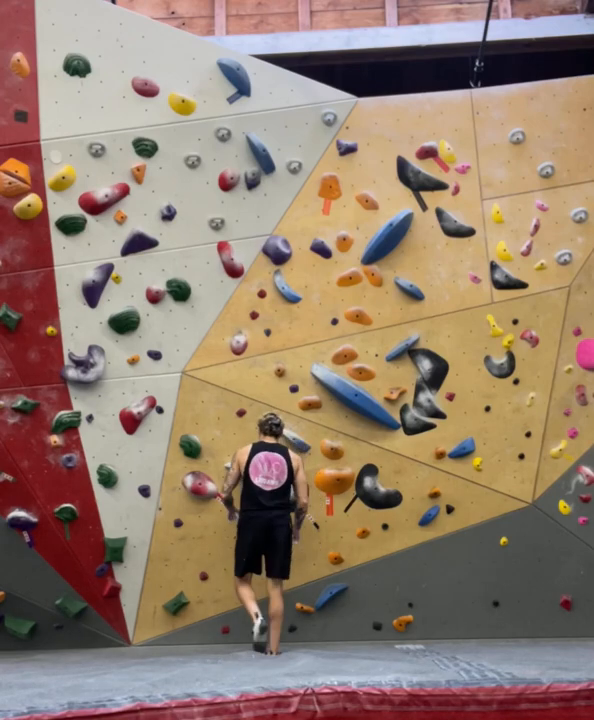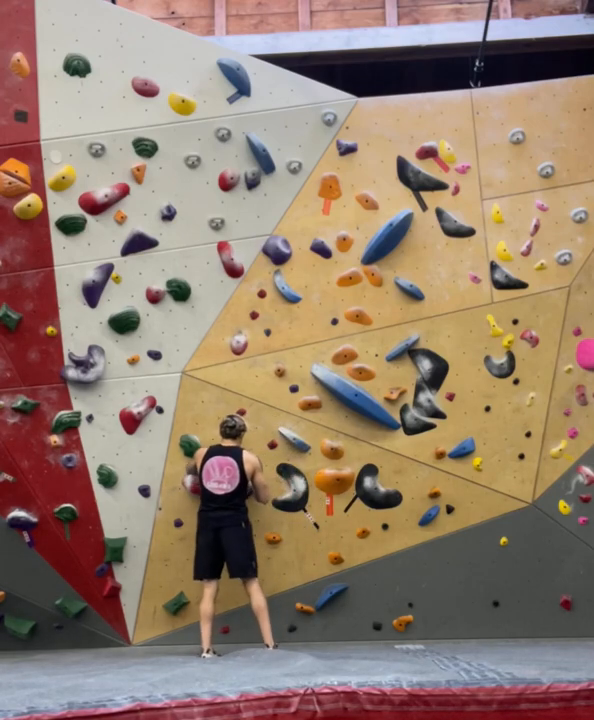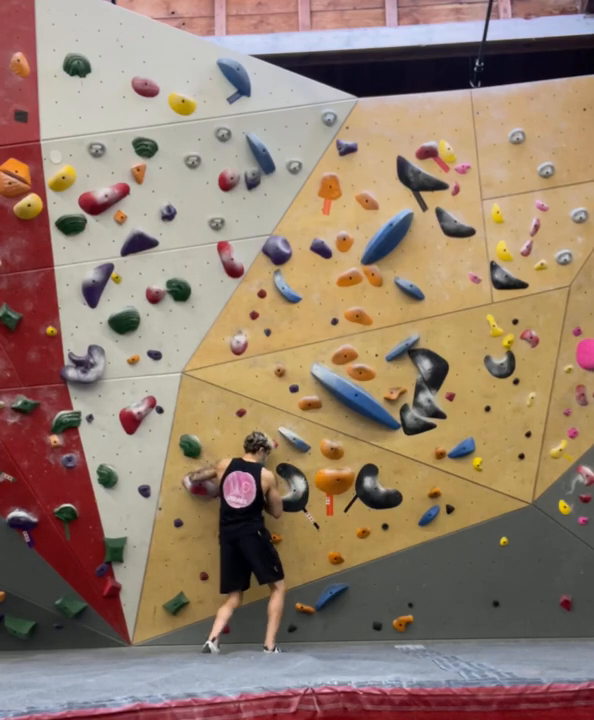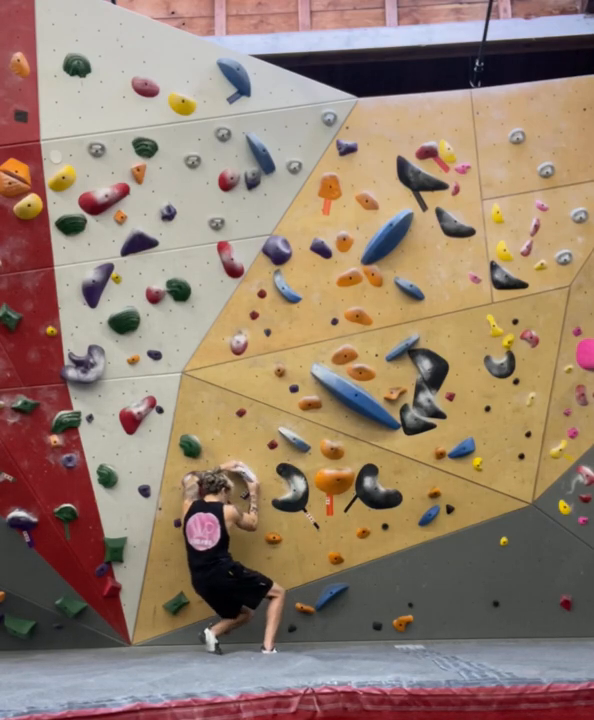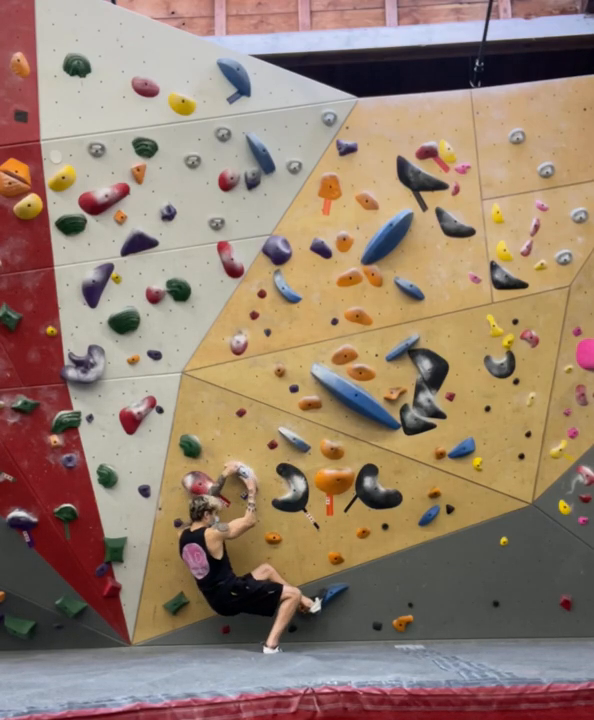
dt=1s
person 1, frame 1
left shoulder: (244, 453)
right shoulder: (293, 458)
left elbow: (225, 493)
right elbow: (303, 501)
left wrist: (232, 509)
right wrist: (296, 526)
left hip: (251, 523)
right hip: (280, 525)
left knee: (242, 581)
right knee: (275, 588)
left ankle: (256, 617)
right ankle: (274, 649)
person 1, frame 2
left shoulder: (202, 454)
right shoulder: (250, 459)
left elbow: (190, 470)
right elbow: (264, 498)
left hip: (207, 525)
right hip: (235, 526)
left knee: (209, 590)
right knee: (252, 584)
left ankle: (206, 649)
right ankle: (269, 644)
person 1, frame 3
left shoulder: (224, 465)
right shoulder: (266, 475)
right elbow: (276, 512)
left hip: (228, 537)
right hip: (253, 535)
left knee: (233, 598)
right knee: (278, 588)
left ankle: (212, 640)
right ankle: (270, 646)
person 1, frame 4
left shoulder: (188, 505)
right shoulder: (229, 511)
left elbow: (191, 479)
right elbow: (253, 524)
left wrist: (221, 469)
right wrist: (253, 493)
left hip: (201, 582)
right hip: (223, 573)
left knee: (245, 614)
right knee: (278, 593)
left ankle: (212, 632)
right ankle: (268, 647)
person 1, frame 5
left shoulder: (183, 535)
right shoulder: (212, 533)
left elbow: (205, 500)
right elbow: (249, 521)
left wrist: (224, 476)
right wrist: (251, 489)
left hip: (218, 598)
right hip: (229, 594)
left knee: (267, 569)
right knee: (293, 593)
left ankle: (306, 604)
right ankle: (271, 645)
